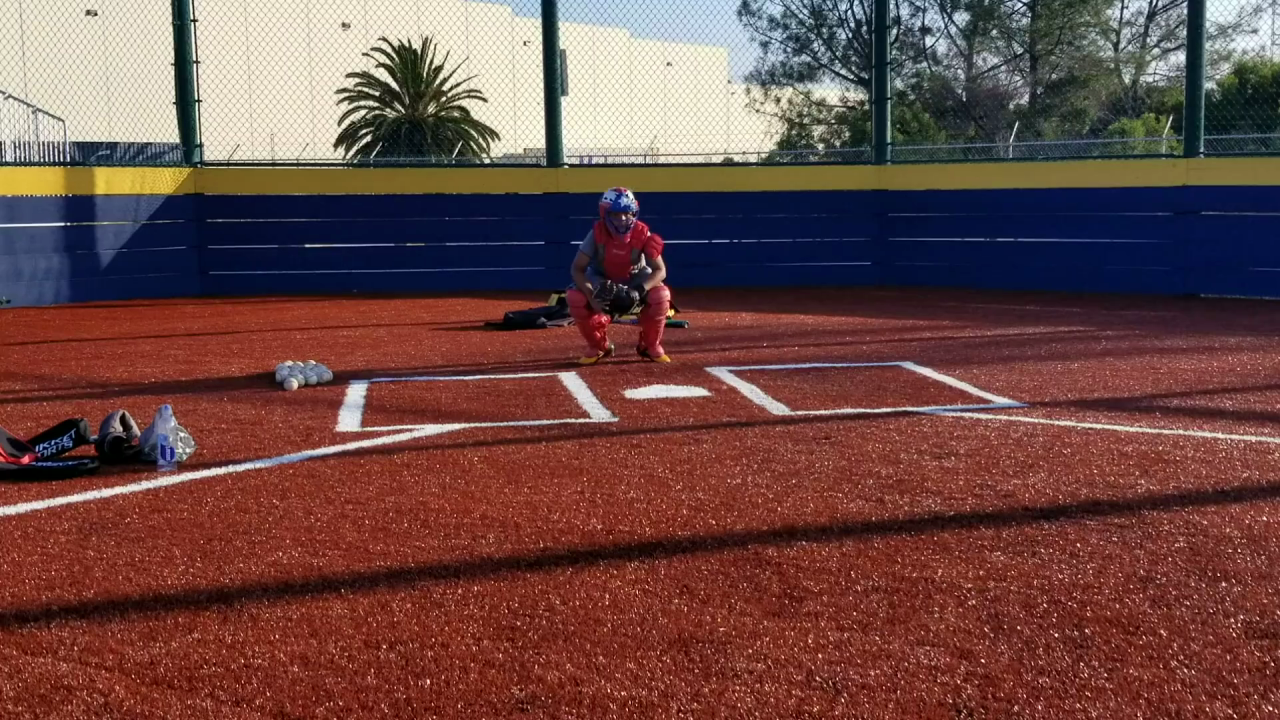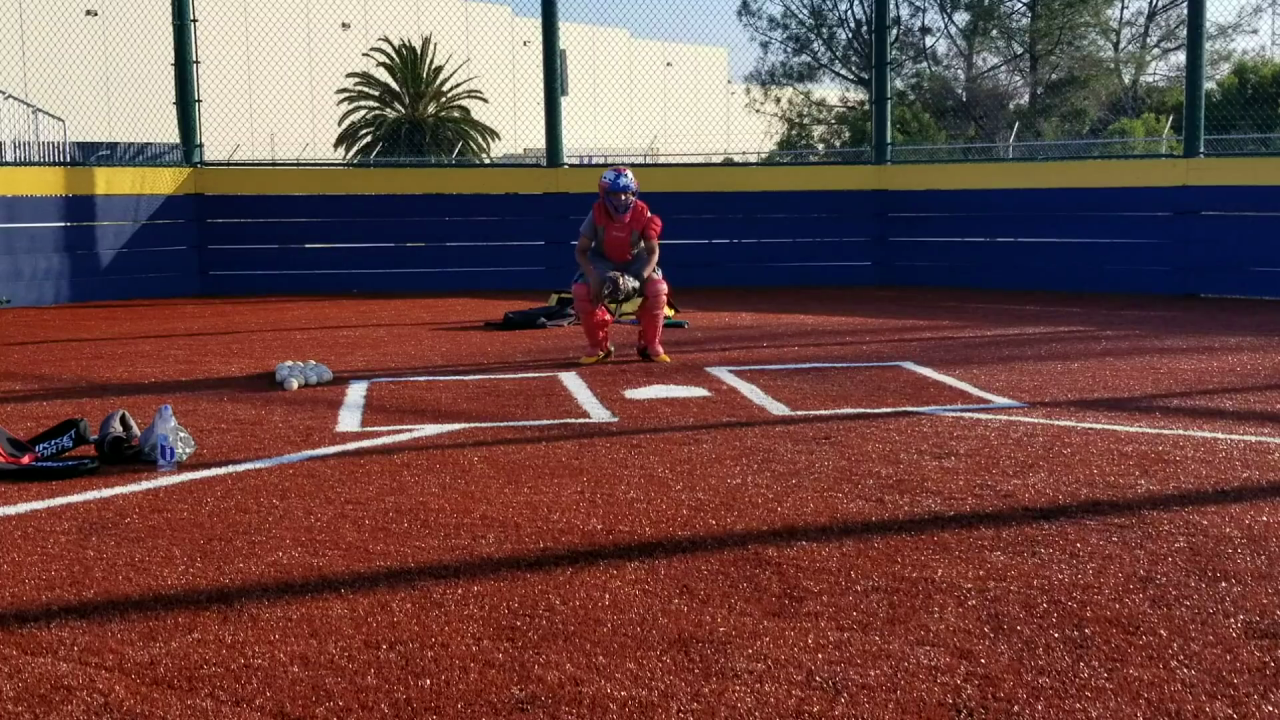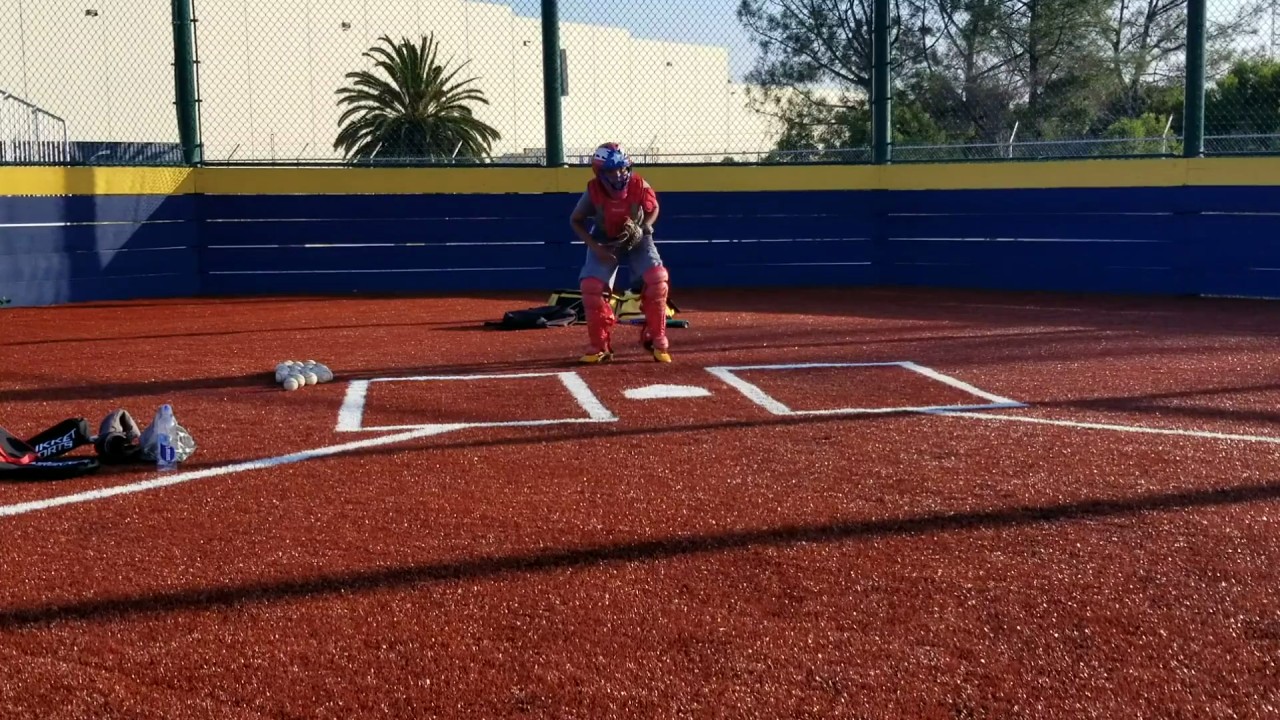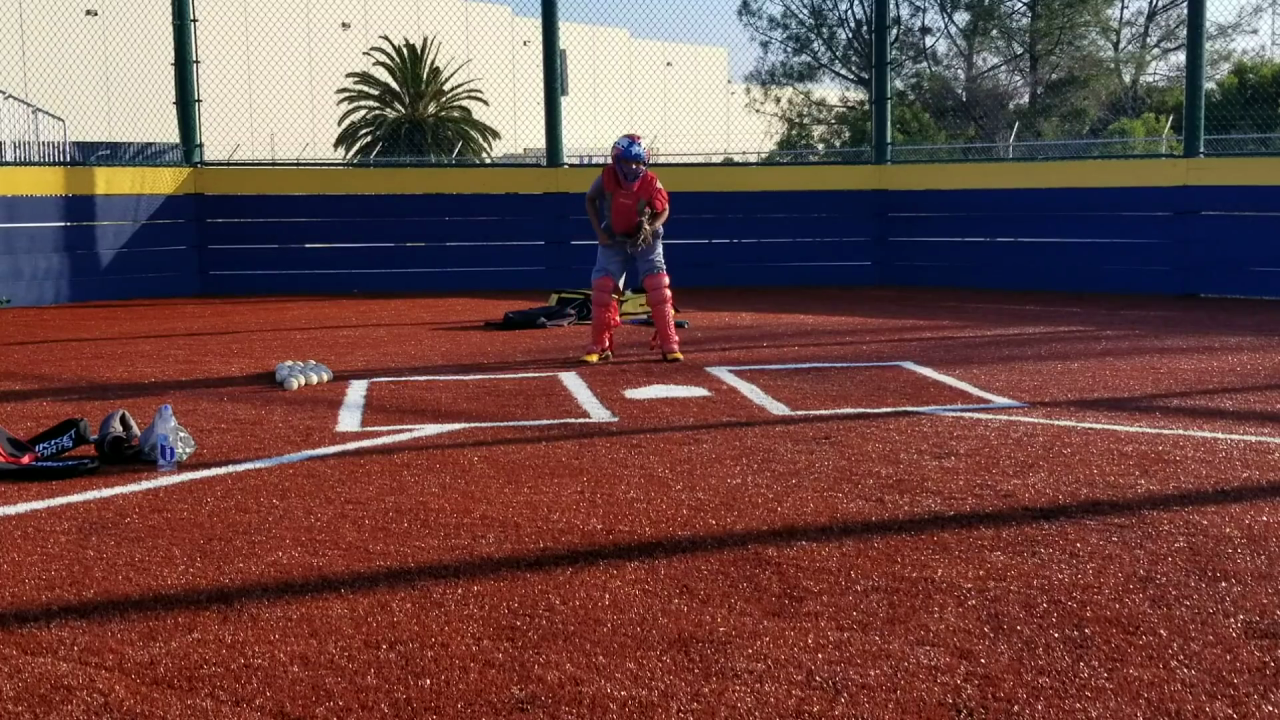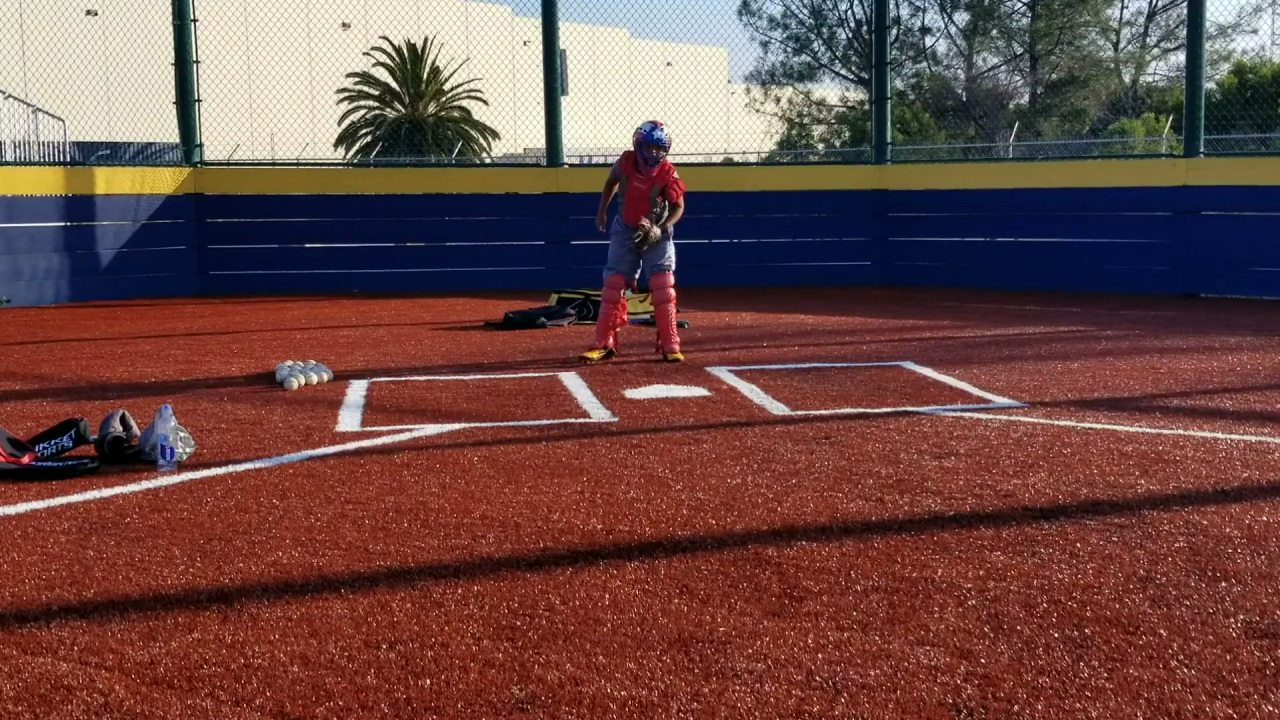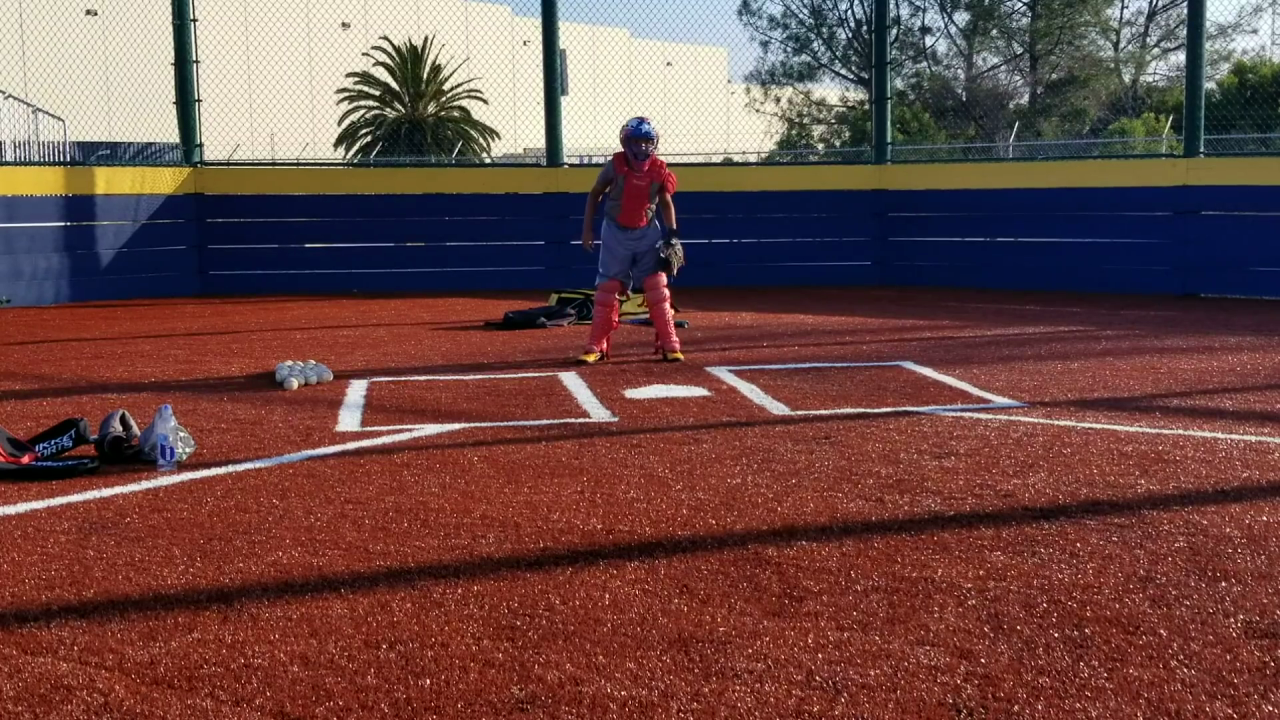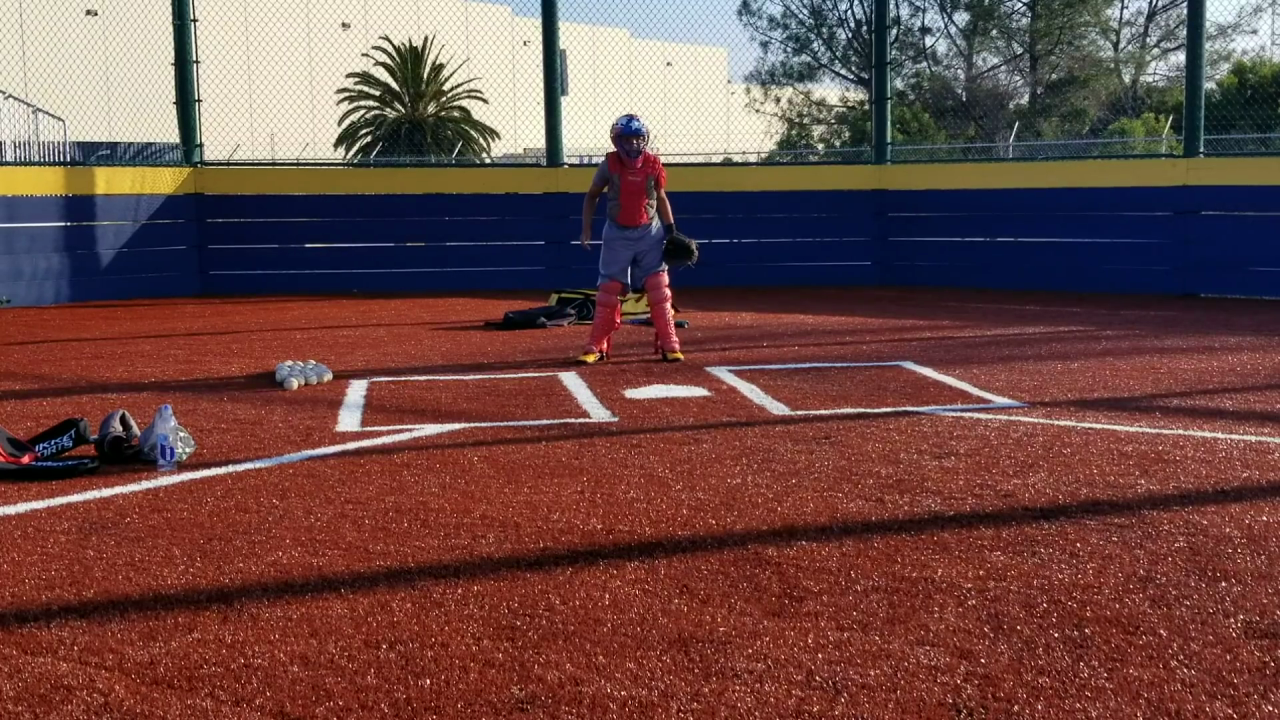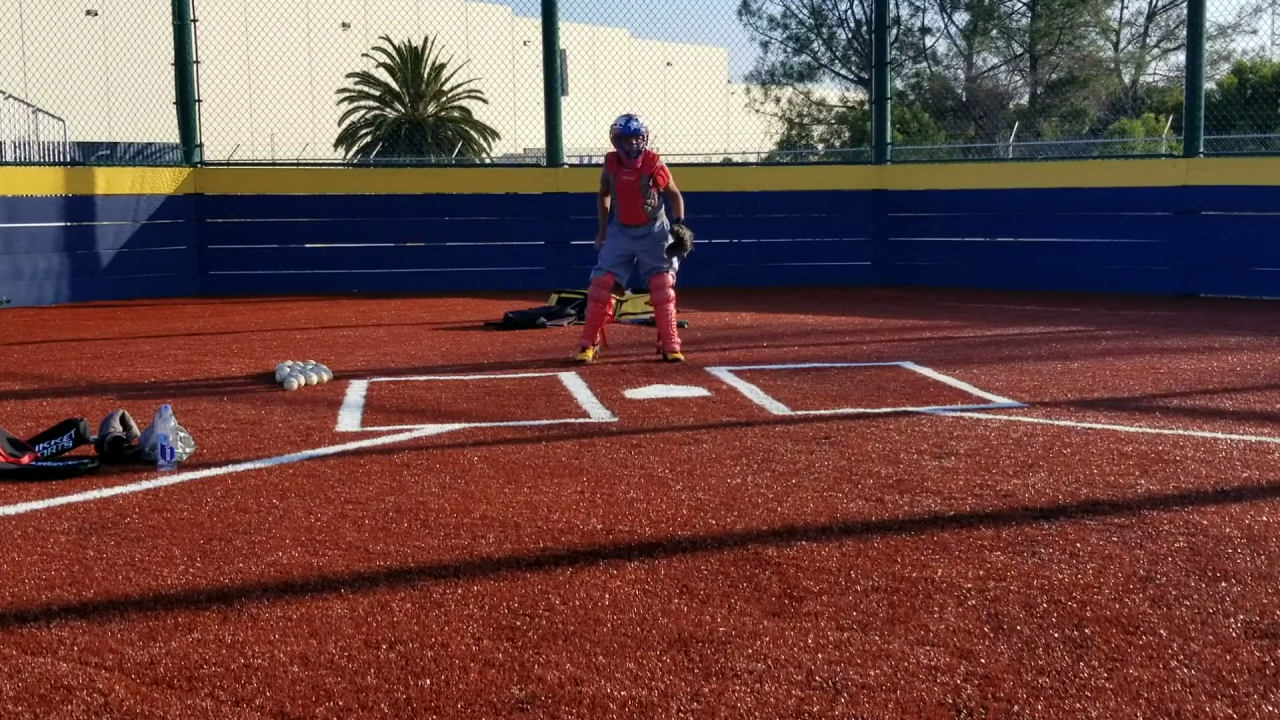
dt=0.3s
person 1, frame 1
left shoulder: (642, 234)
right shoulder: (597, 234)
left elbow: (660, 270)
right elbow: (577, 269)
left wrist: (640, 290)
right wrist: (591, 296)
left hip: (635, 280)
right hip: (602, 281)
left knee: (661, 296)
right knee: (575, 297)
left ankle: (651, 347)
right ankle: (599, 347)
person 1, frame 2
left shoulder: (642, 214)
right shoulder: (597, 213)
left elbow: (653, 252)
right elbow: (582, 250)
left wrist: (639, 278)
right wrist: (593, 279)
left hip: (636, 260)
right hip: (603, 259)
left knee: (658, 290)
right knee: (582, 292)
left ankle: (650, 346)
right ankle: (598, 348)
person 1, frame 3
left shoulder: (639, 186)
right shoulder: (593, 192)
left elbow: (654, 208)
right elbow: (575, 221)
left wrist: (642, 229)
right wrist: (594, 246)
left hip: (636, 238)
right hip: (604, 241)
left knee: (657, 280)
right knee: (591, 287)
left ankle: (656, 340)
right ankle: (599, 348)
person 1, frame 4
left shoulder: (651, 184)
right shoulder: (606, 177)
left elbow: (663, 212)
right elbow: (590, 200)
left wrist: (650, 228)
right wrist: (599, 230)
left hip: (646, 238)
right hip: (614, 238)
left knee: (658, 287)
right knee: (603, 288)
left ankle: (669, 346)
right ankle: (599, 347)
person 1, frame 5
left shoulder: (668, 174)
right shoulder: (625, 163)
left elbow: (678, 206)
right elbow: (611, 182)
left wrist: (661, 229)
right wrist: (601, 213)
left hip: (655, 234)
right hip: (624, 230)
left knee: (663, 286)
right knee: (613, 284)
left ankle: (670, 346)
right ankle: (603, 344)
person 1, frame 6
left shoulder: (659, 170)
right shoulder: (615, 165)
left elbow: (666, 203)
right elbow: (595, 194)
left wrist: (673, 236)
right wrist: (587, 229)
left hip: (648, 234)
right hip: (616, 234)
left knee: (657, 288)
right knee: (607, 288)
left ankle: (669, 346)
right ankle: (596, 347)
person 1, frame 7
left shoulder: (653, 165)
right shoulder: (610, 165)
left elbow: (661, 198)
right elbow: (592, 196)
left wrist: (671, 230)
right wrist: (586, 228)
left hip: (649, 232)
right hip: (618, 233)
left knee: (658, 287)
right knee: (609, 289)
left ankle: (669, 346)
right ankle: (596, 348)
person 1, frame 8
left shoulder: (654, 164)
right shoulder: (611, 164)
left elbow: (674, 195)
right elbow: (604, 196)
left wrist: (679, 224)
right wrist: (603, 229)
left hip: (653, 231)
right hip: (621, 231)
left knee: (663, 287)
right knee: (601, 282)
left ankle: (670, 346)
right ankle: (589, 343)
